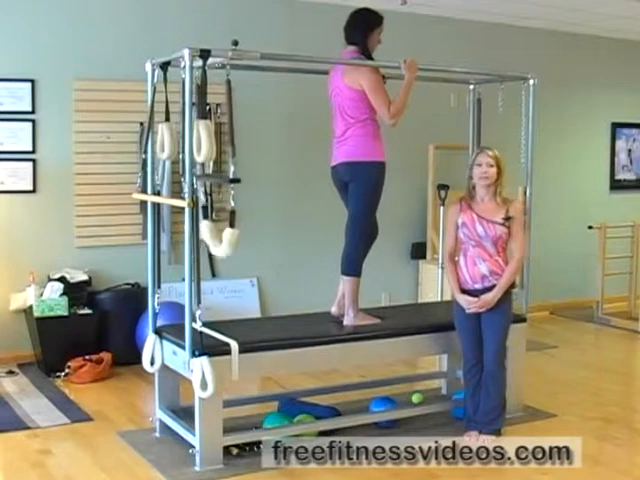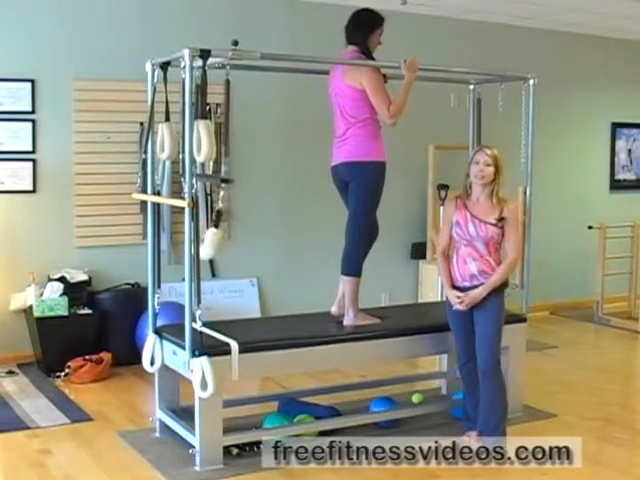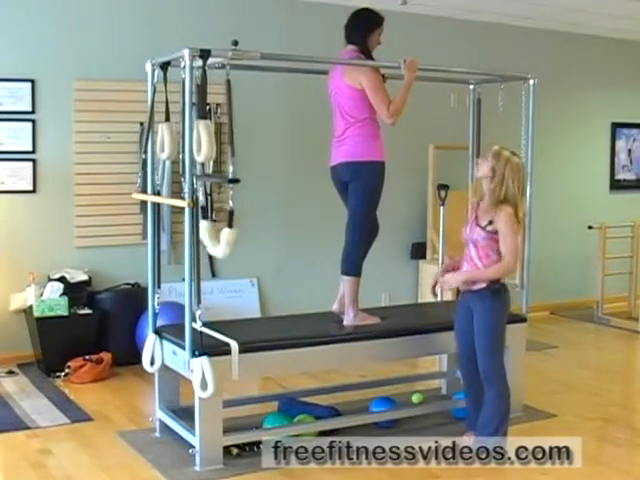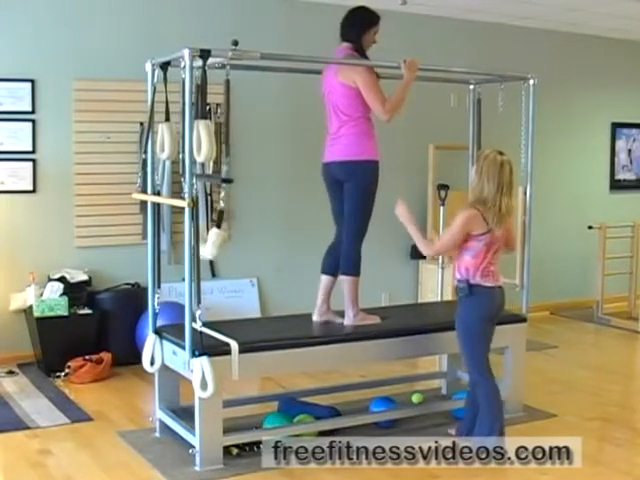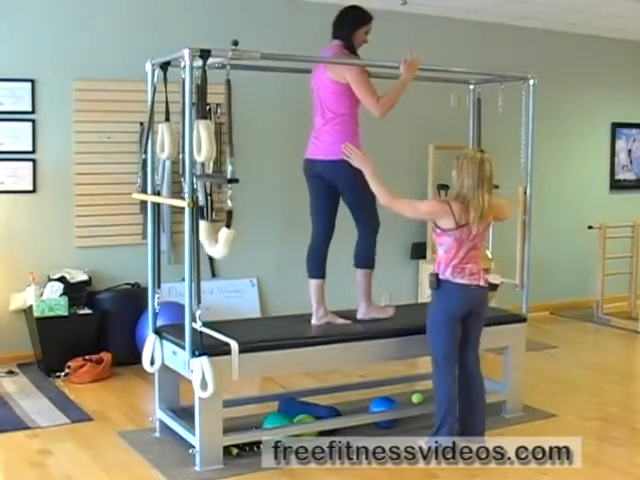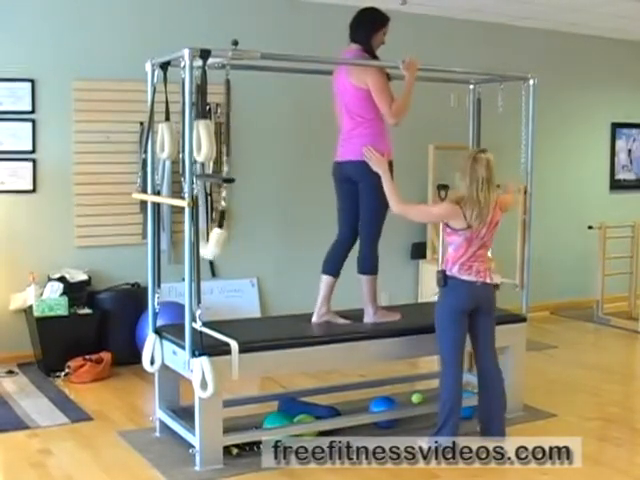
dt=0.7s
person 1, frame 1
left shoulder: (336, 70)
right shoulder: (364, 69)
right elbow: (390, 116)
right wrist: (409, 80)
left hip: (341, 162)
right hip: (364, 161)
left knee: (364, 231)
right knee: (358, 233)
left ankle: (341, 303)
right ankle: (351, 312)
person 1, frame 2
left shoulder: (337, 70)
right shoulder: (365, 69)
right elbow: (390, 115)
left wrist: (378, 82)
right wrist: (408, 79)
left hip: (341, 162)
right hip: (364, 161)
left knee: (365, 231)
right knee: (359, 233)
left ankle: (342, 303)
right ankle: (351, 312)
person 1, frame 3
left shoulder: (336, 69)
right shoulder: (363, 68)
right elbow: (389, 115)
left wrist: (378, 81)
right wrist: (408, 79)
left hip: (340, 162)
right hip: (363, 160)
left knee: (365, 229)
right knee: (358, 233)
left ankle: (343, 300)
right ankle: (352, 311)
person 1, frame 4
left shoulder: (331, 65)
right shoulder: (357, 65)
right elbow: (385, 112)
right wrist: (407, 79)
left hip: (333, 161)
right hip: (358, 160)
left knee: (344, 234)
right knee: (353, 236)
left ankle: (321, 307)
right ankle: (352, 312)
person 1, frame 5
left shoulder: (321, 64)
right shoulder: (347, 63)
right elbow: (378, 108)
right wrist: (406, 77)
left hip: (315, 159)
right hip: (340, 158)
left knee: (321, 234)
right knee: (368, 227)
left ankle: (319, 311)
right ankle: (365, 304)
person 1, frame 6
left shoulder: (341, 69)
right shoulder: (369, 68)
right elbow: (393, 116)
right wrist: (410, 79)
left hip: (343, 162)
right hip: (370, 160)
left knee: (346, 234)
right knee: (369, 236)
left ankle: (322, 307)
right ankle: (372, 310)
person 2, frame 1
left shoulder: (511, 209)
right shoulder: (458, 208)
left elbow: (518, 256)
right elbow: (449, 255)
left wrist: (495, 294)
right wrist: (458, 293)
left hip: (497, 294)
right hip: (466, 295)
left knee: (493, 361)
right knee: (472, 361)
left ankle: (490, 425)
right ankle: (473, 422)
person 2, frame 2
left shoulder: (506, 209)
right shoulder: (454, 206)
left elbow: (512, 257)
right elbow: (442, 251)
left wrist: (481, 292)
right wrist: (448, 288)
left hip: (489, 293)
right hip: (457, 293)
left knee: (488, 364)
right knee: (467, 362)
left ankle: (491, 435)
right ankle: (474, 424)
person 2, frame 3
left shoulder: (504, 212)
right shoulder: (478, 205)
left elbow: (508, 264)
left wrist: (463, 276)
right wrist: (447, 268)
left hip: (489, 297)
right hip: (467, 296)
left knee: (490, 369)
right knee: (467, 363)
left ankle: (491, 437)
right ankle: (477, 425)
person 2, frame 4
left shoulder: (471, 215)
right shoulder: (503, 215)
left elbow: (429, 250)
right elbow: (510, 247)
left wrist: (405, 218)
left hip: (475, 295)
right hip: (493, 293)
left knee: (479, 370)
right knee: (477, 365)
left ankle: (492, 440)
right ankle: (471, 428)
person 2, frame 5
left shoulder: (443, 209)
right shoulder: (488, 210)
left elbow: (389, 201)
right elbow: (504, 211)
left wrist: (366, 168)
right wrist: (490, 197)
left hip: (450, 292)
right hip: (478, 292)
left knee: (445, 367)
right knee: (470, 363)
left ankle: (444, 439)
right ankle: (472, 433)
person 2, frame 6
left shoulder: (453, 210)
right shoulder: (496, 206)
left elbow: (400, 208)
right elbow: (511, 196)
left wrist: (383, 172)
right wrist: (510, 189)
left hip: (456, 289)
right hip: (485, 290)
left knee: (452, 366)
right knee: (488, 361)
left ankle: (445, 439)
right ankle: (495, 433)
